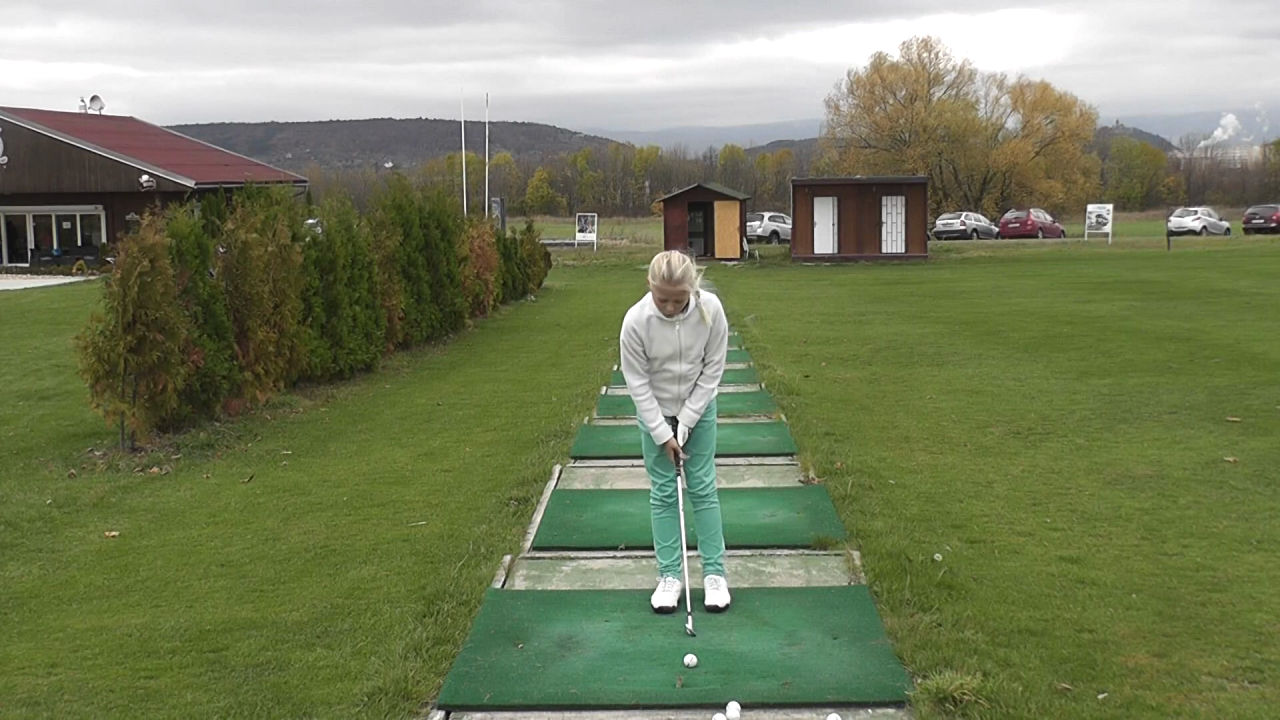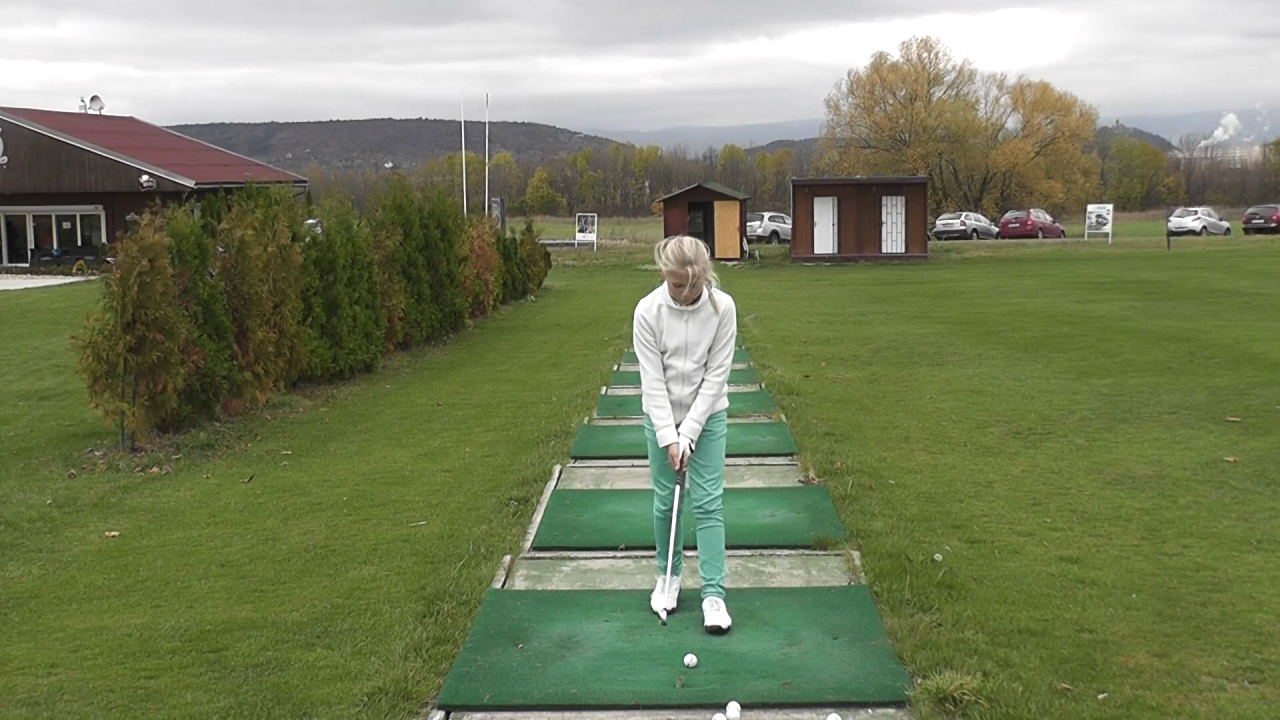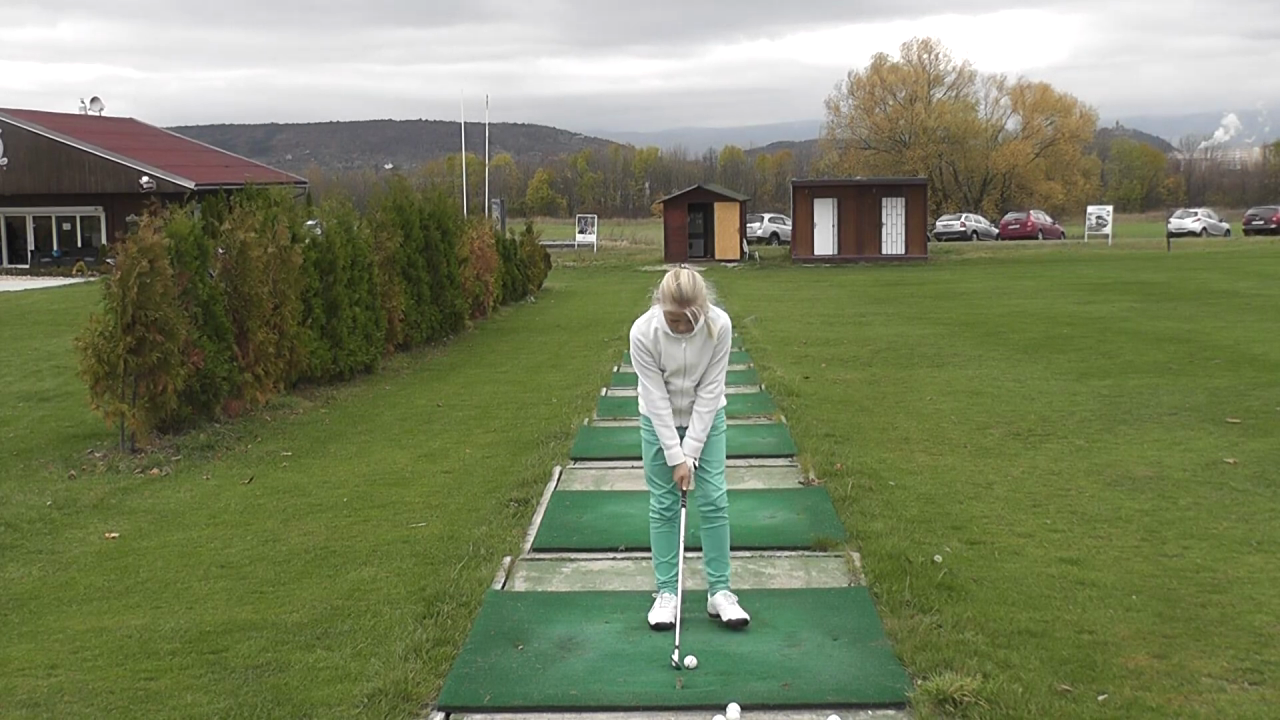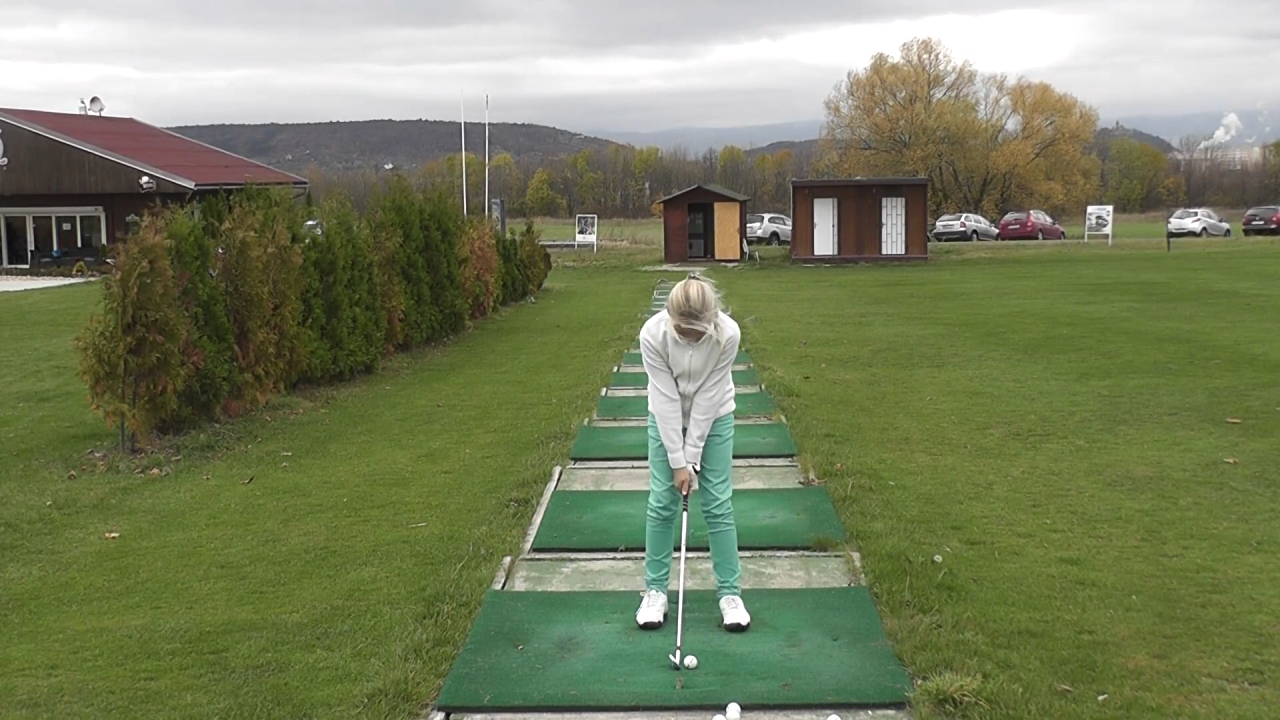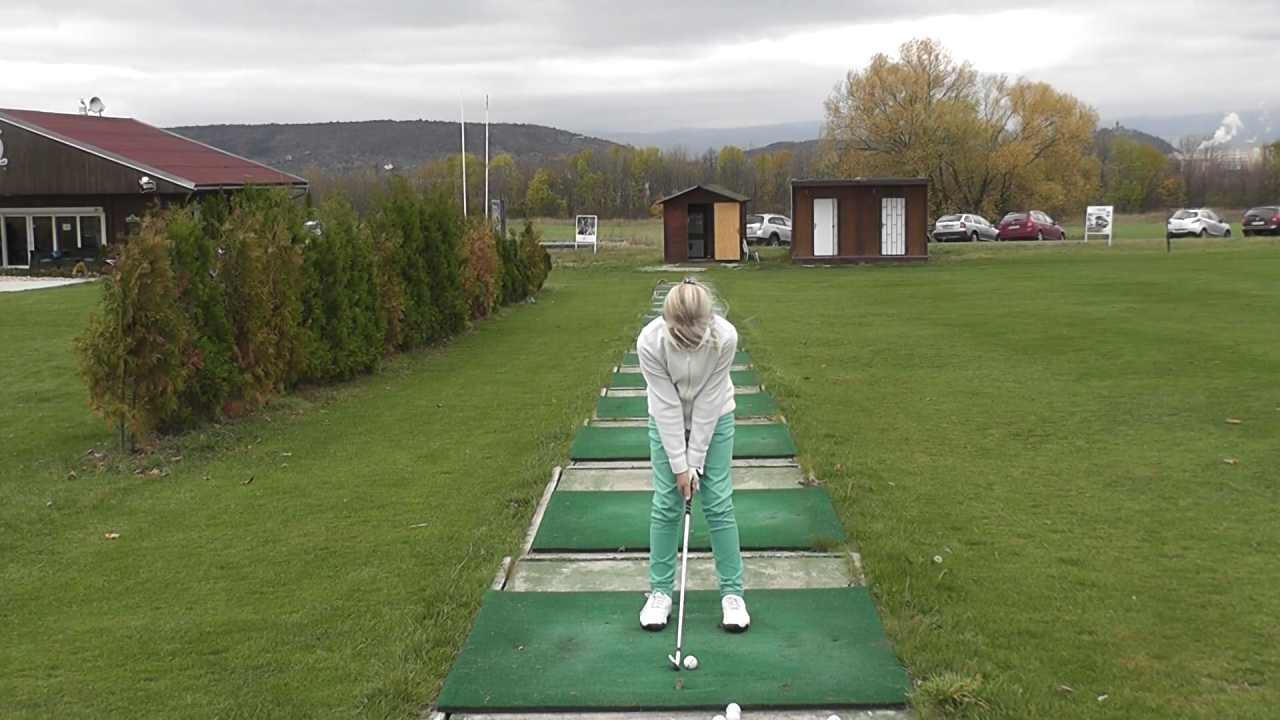
dt=1s
person 1, frame 1
left shoulder: (710, 308)
right shoulder: (635, 321)
left elbow: (714, 367)
right elbow: (637, 382)
left wrist: (687, 420)
right wrist: (662, 432)
left hip: (700, 407)
right hip: (655, 410)
left knee: (702, 487)
right knee: (663, 492)
left ankle: (714, 573)
right ankle: (670, 575)
person 1, frame 2
left shoulder: (723, 308)
right shoulder: (647, 311)
left elbow: (716, 375)
right elbow: (652, 379)
left wrist: (688, 433)
right wrist: (669, 437)
left hip: (708, 416)
right hip: (661, 416)
left knee: (708, 502)
right knee: (667, 501)
left ankle: (713, 593)
right ankle: (670, 574)
person 1, frame 3
left shoulder: (719, 325)
right shoulder: (643, 332)
left elbow: (710, 390)
right elbow: (655, 397)
left wrist: (691, 451)
right wrist: (675, 456)
left hip: (706, 418)
right hip: (659, 422)
left knee: (714, 500)
right knee: (663, 506)
left ankle: (719, 590)
right ankle: (666, 591)
person 1, frame 4
left shoulder: (728, 333)
right shoulder: (652, 334)
left elbow: (709, 396)
right elbow: (666, 398)
left wrist: (692, 457)
right wrist: (678, 460)
left hip: (714, 419)
right hip: (666, 420)
left knee: (718, 504)
right knee: (661, 503)
left ankle: (729, 592)
right ankle: (655, 589)
person 1, frame 5
left shoulder: (725, 336)
right shoulder: (650, 341)
left elbow: (709, 401)
right elbow: (666, 405)
left wrist: (696, 461)
right wrist: (679, 465)
left hip: (714, 419)
right hip: (667, 422)
left knee: (719, 502)
right knee: (666, 504)
left ankle: (732, 591)
right ankle: (660, 590)
